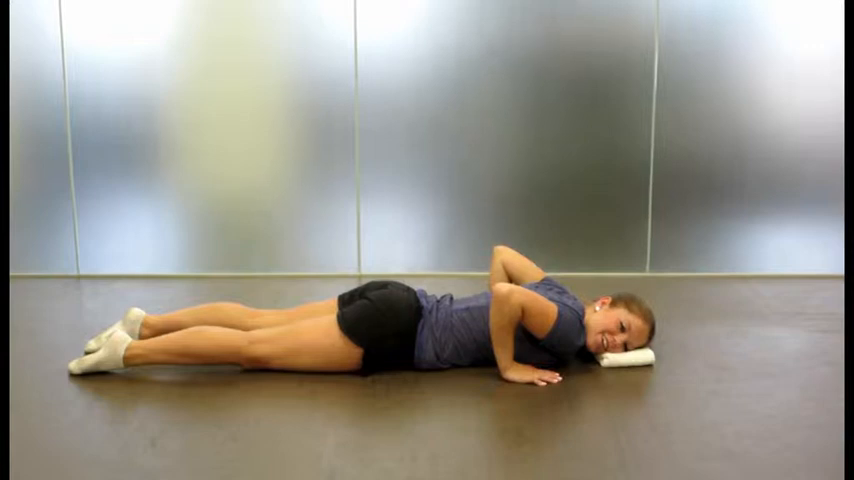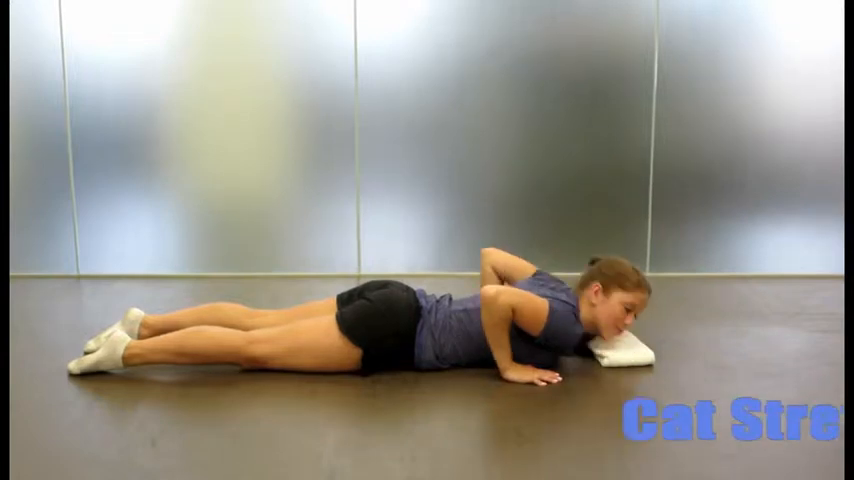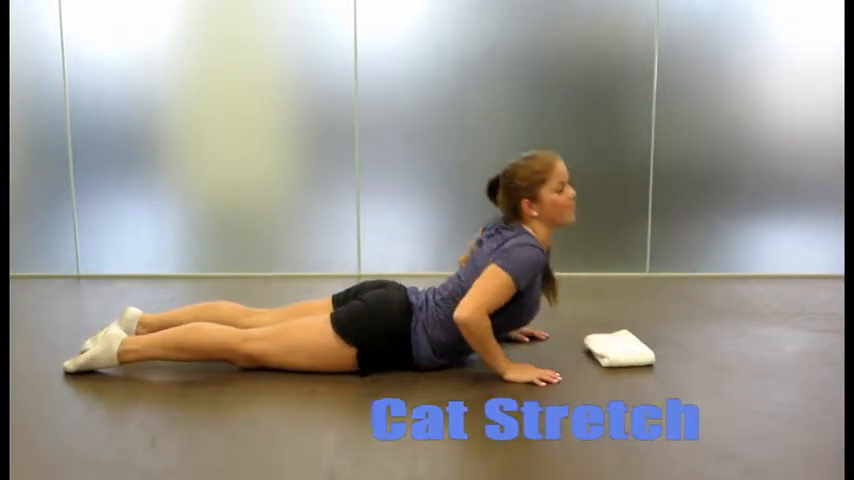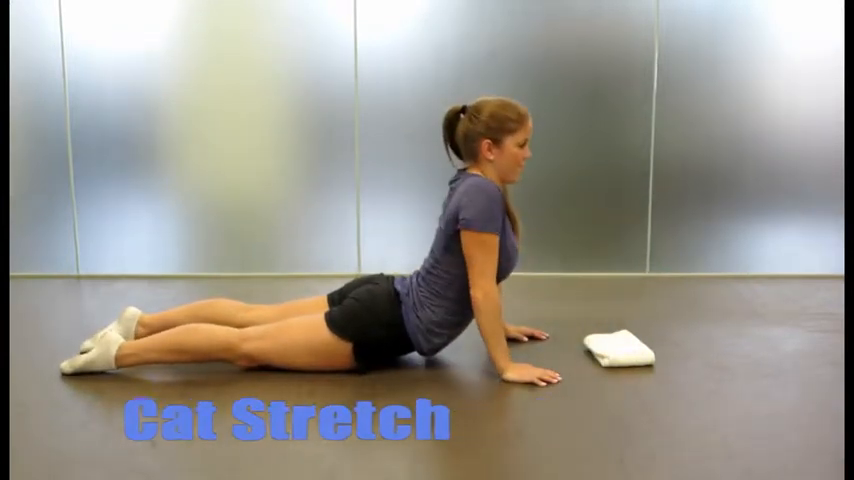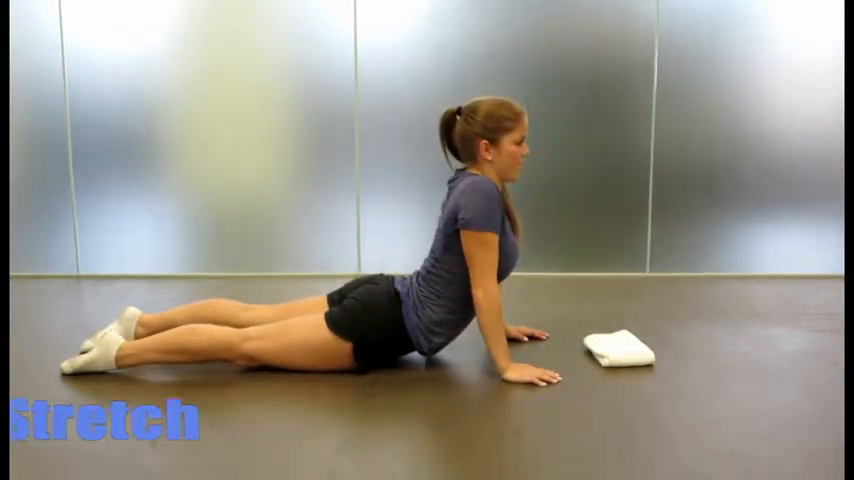
dt=1s
person 1, frame 1
left shoulder: (555, 294)
right shoulder: (565, 328)
left elbow: (501, 253)
right elbow: (509, 297)
right wrist: (506, 363)
left hip: (400, 308)
right hip: (395, 331)
left knee: (261, 321)
right knee: (255, 349)
left ankle: (144, 322)
right ankle: (127, 351)
person 1, frame 2
left shoulder: (553, 287)
right shoulder: (562, 323)
left elbow: (489, 256)
right elbow: (494, 296)
right wrist: (507, 364)
left hip: (397, 307)
right hip: (394, 330)
left knee: (260, 320)
right knee: (255, 348)
left ankle: (142, 323)
right ankle: (125, 351)
person 1, frame 3
left shoulder: (509, 225)
right shoulder: (527, 251)
right elbow: (466, 316)
left wrist: (504, 325)
right wrist: (504, 368)
left hip: (389, 305)
right hip: (386, 333)
left knee: (256, 317)
right knee: (248, 347)
left ankle: (140, 322)
right ankle: (121, 348)
person 1, frame 4
left shoulder: (474, 184)
right shoulder: (482, 194)
left elbow: (479, 278)
right elbow: (481, 289)
left wrist: (501, 327)
right wrist: (506, 366)
left hip: (386, 300)
right hip: (382, 323)
left knee: (254, 316)
right knee: (245, 347)
left ankle: (140, 322)
right ankle: (119, 351)
person 1, frame 5
left shoulder: (473, 184)
right shoulder: (480, 193)
left elbow: (479, 283)
right elbow: (483, 288)
left wrist: (500, 327)
right wrist: (506, 366)
left hip: (387, 300)
right hip: (384, 322)
left knee: (255, 316)
right knee: (245, 347)
left ankle: (141, 322)
right ankle: (120, 351)
